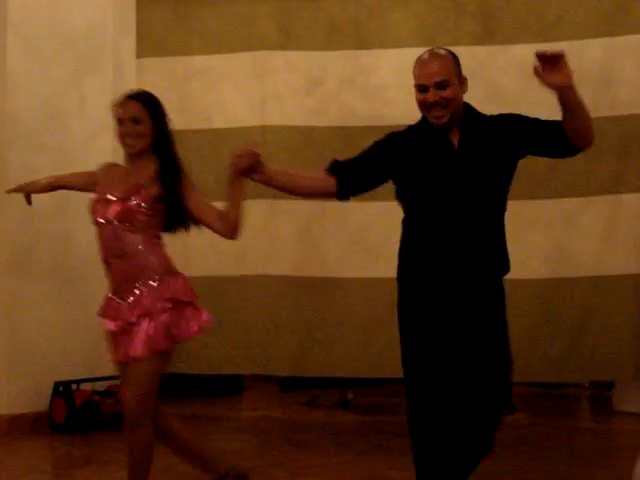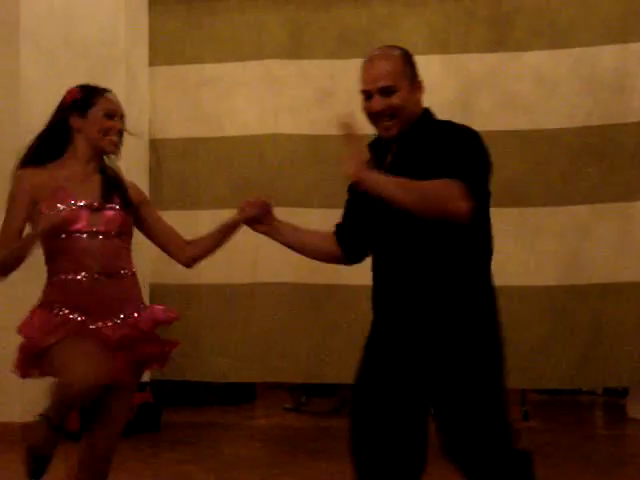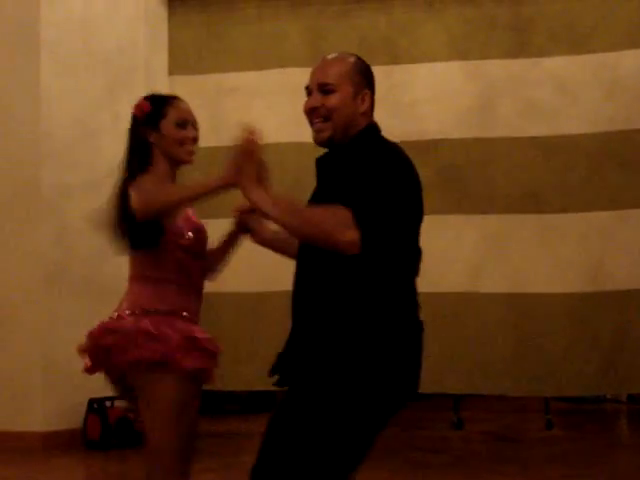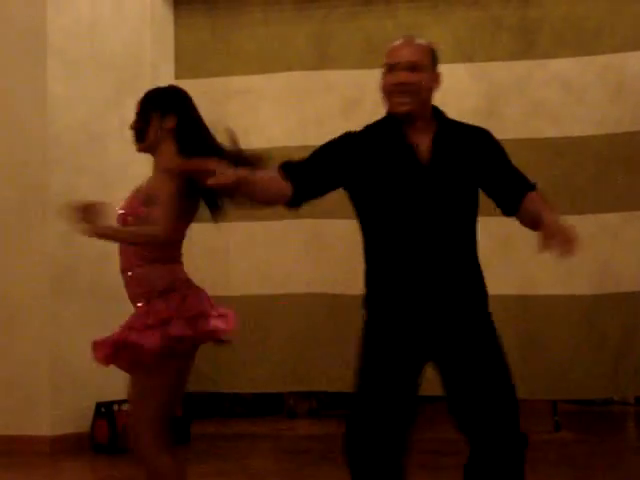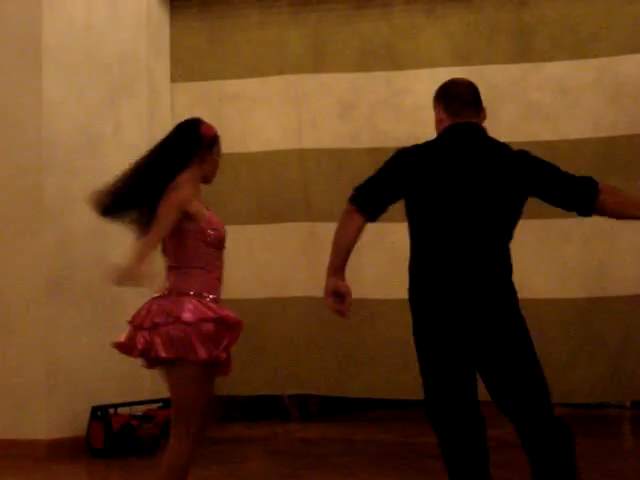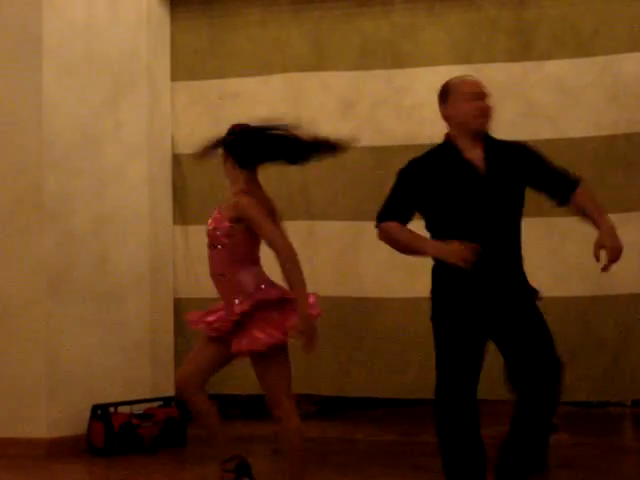
dt=0.5s
person 1, frame 1
left shoulder: (501, 132)
right shoulder: (398, 147)
left elbow: (579, 140)
right elbow: (334, 182)
left wrist: (565, 91)
right wrist: (265, 174)
left hip: (482, 288)
right hip: (421, 288)
left knee: (488, 397)
right knee: (428, 401)
person 1, frame 2
left shoulder: (455, 143)
right shoulder: (373, 166)
left elbow: (455, 204)
right elbow: (345, 248)
left wrist: (371, 180)
right wrist: (271, 226)
left hip: (460, 330)
right hip: (394, 332)
person 1, frame 3
left shoulder: (379, 164)
right shoulder: (345, 165)
left elbow: (344, 235)
left wrist: (262, 196)
right wrist: (261, 230)
left hip: (362, 361)
right hip: (338, 359)
person 1, frame 4
left shoulder: (473, 144)
right shoulder: (360, 149)
left elbow: (520, 194)
right elbow: (289, 184)
left wrist: (550, 222)
right wrist: (235, 177)
left hip: (463, 312)
right hip: (394, 313)
left knee: (499, 437)
right knee: (372, 437)
person 1, frame 5
left shoulder: (410, 161)
right shoulder: (514, 163)
left elbow: (355, 212)
right elbow: (595, 197)
left wrist: (335, 273)
left hip: (433, 311)
right hip: (493, 307)
left knee: (455, 423)
right knee: (536, 420)
person 1, frame 6
left shoulder: (515, 156)
right shoulder: (424, 170)
left elbow: (570, 188)
right elbow: (387, 227)
left wrist: (604, 226)
right wrist: (438, 248)
left hip: (504, 295)
right hip: (459, 299)
left knee: (541, 377)
right knee: (455, 401)
person 2, frame 1
left shoulder: (170, 179)
right shoulder: (109, 174)
left elbow: (228, 228)
right elbow: (61, 180)
left wrist: (235, 177)
right wrist: (28, 186)
left hip: (157, 300)
right hip: (124, 304)
left knee: (136, 407)
right knee: (143, 412)
person 2, frame 2
left shoulder: (124, 187)
right shoulder: (33, 180)
left elbow: (187, 255)
left wrist: (238, 220)
right wrist: (40, 232)
left hip: (125, 324)
right hip: (68, 320)
right knee: (86, 380)
right ankle: (45, 430)
person 2, frame 3
left shoulder: (157, 189)
right shoulder: (147, 184)
left elbow: (202, 267)
right elbow: (144, 208)
left wrist: (240, 227)
right wrist: (221, 181)
left hip: (139, 336)
right hip: (159, 339)
person 2, frame 4
left shoulder: (168, 176)
right shoulder: (179, 176)
left elbow: (161, 233)
left wrist: (103, 229)
left hip: (164, 314)
right hip: (187, 313)
left knee: (145, 439)
right knee: (155, 432)
person 2, frame 5
right shoulder: (181, 196)
right elbow: (151, 236)
right wrist: (135, 265)
left hip: (179, 318)
right hip: (187, 319)
left knee: (189, 425)
right knee: (187, 430)
person 2, frame 6
left shoulder: (242, 198)
right shoulder: (252, 198)
left elbow: (284, 251)
right elbow: (284, 249)
left wrist: (298, 307)
left hip: (256, 308)
right hip: (239, 311)
left knee: (281, 406)
right knee: (186, 381)
